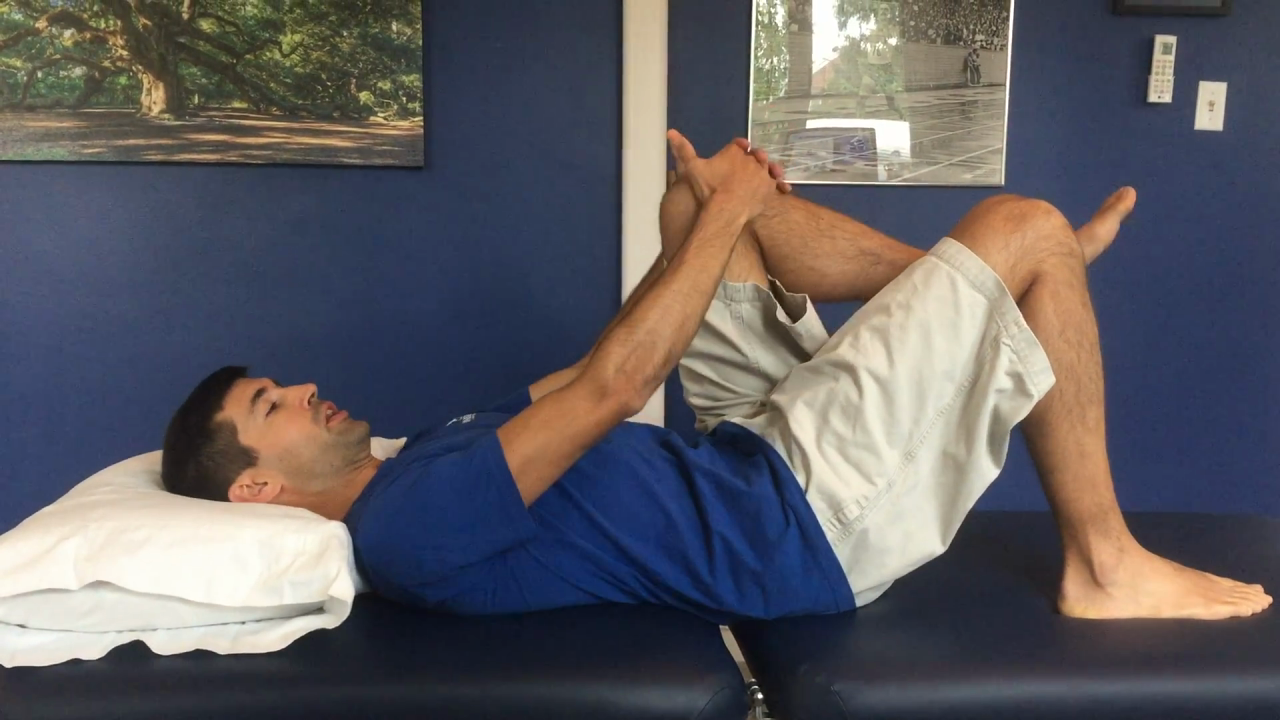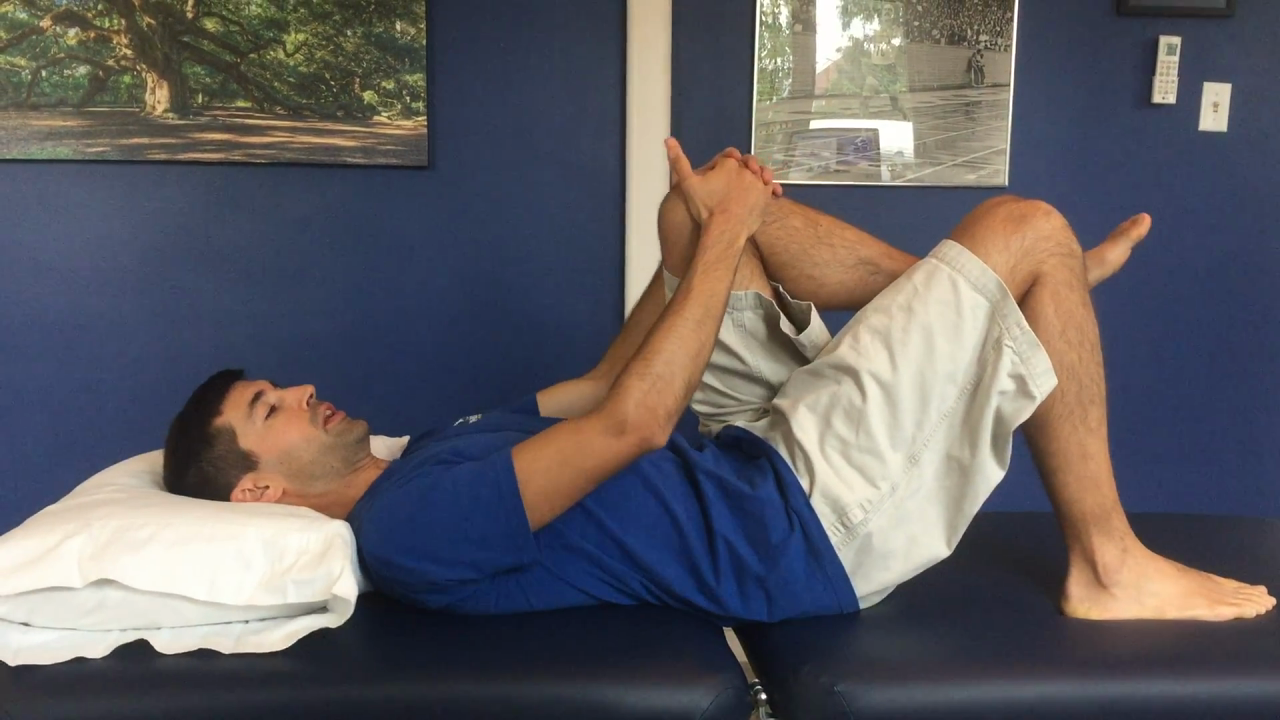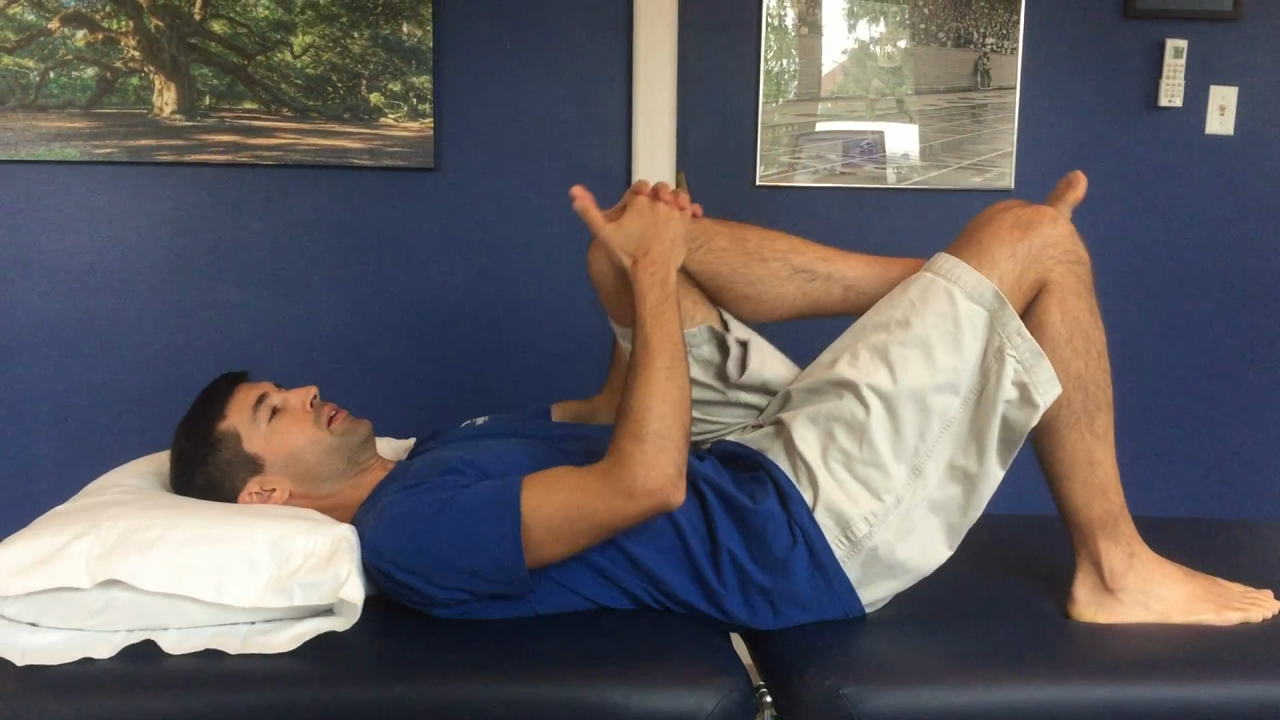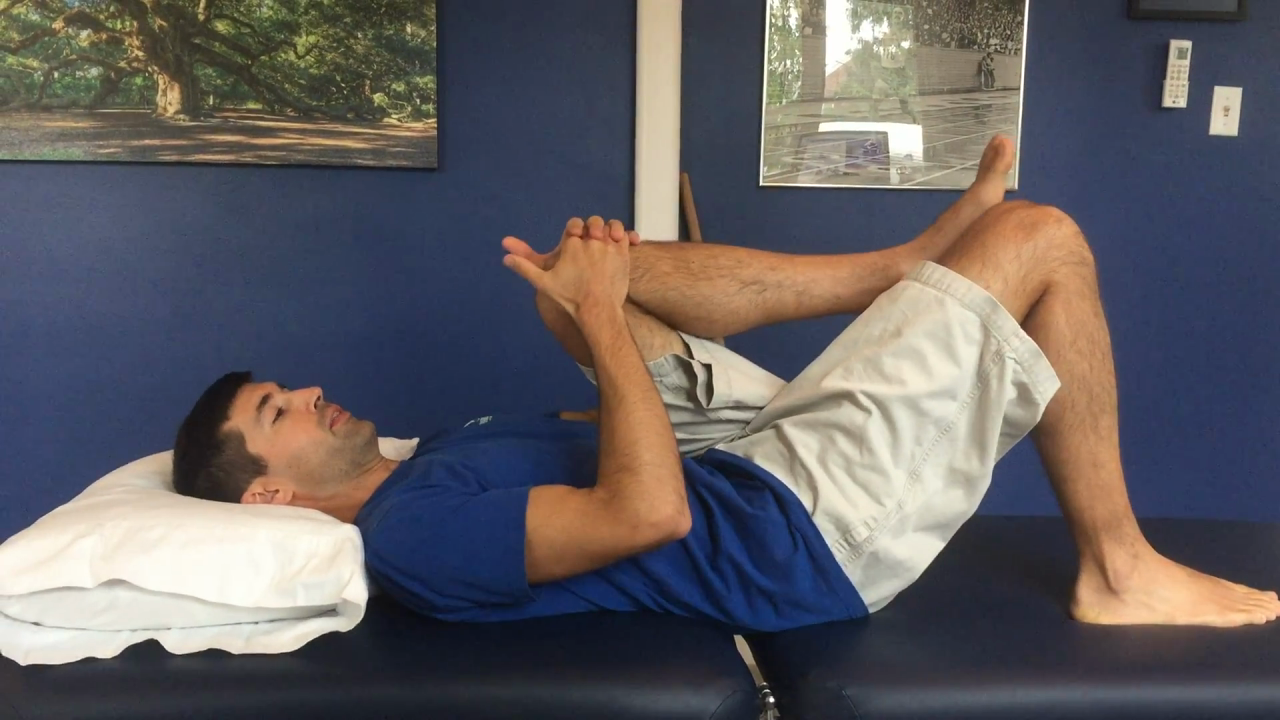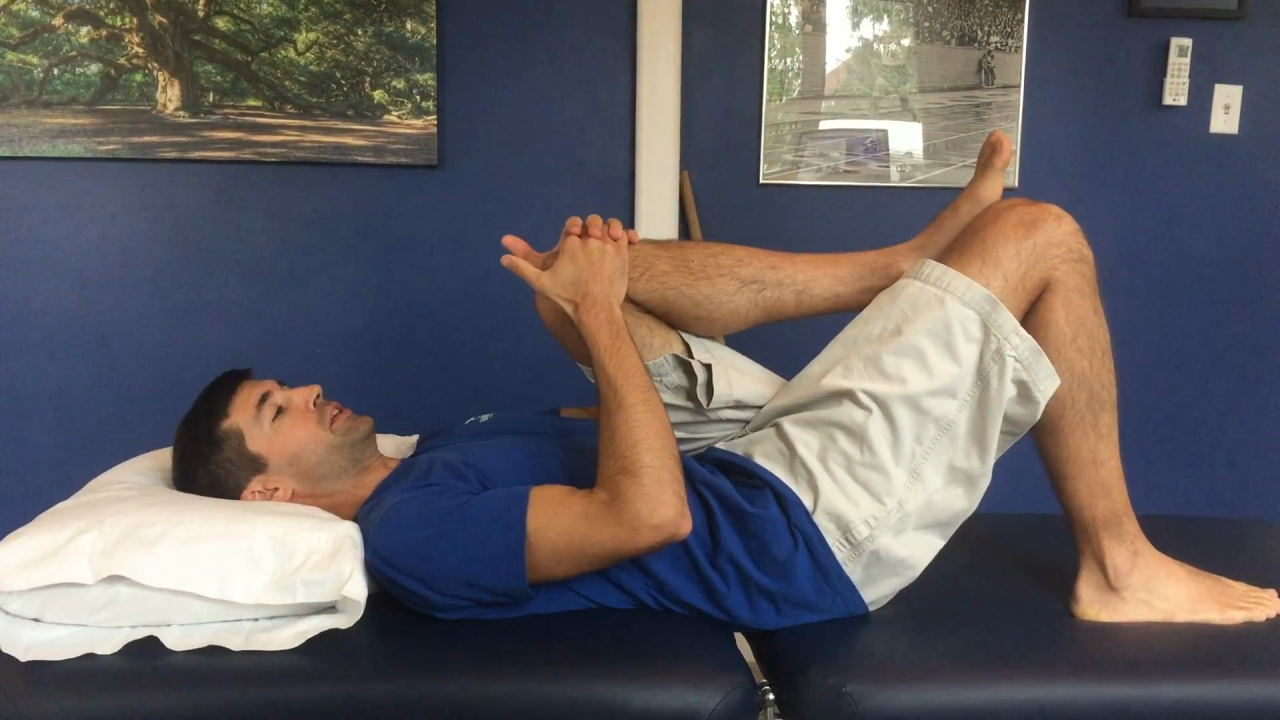
dt=0.5s
person 1, frame 1
left shoulder: (421, 465)
right shoulder: (412, 526)
left elbow: (589, 378)
right elbow: (614, 385)
left wrist: (711, 218)
right wrist: (723, 220)
left hip: (746, 459)
right hip: (802, 523)
left knee: (697, 204)
right knee: (1020, 226)
left ankle: (1024, 319)
right ankle: (1106, 563)
person 1, frame 2
left shoulder: (423, 460)
right shoulder: (414, 530)
left elbow: (599, 389)
right elbow: (634, 420)
left wrist: (711, 227)
right wrist: (726, 235)
left hip: (751, 463)
right hip: (807, 523)
left knee: (694, 211)
right knee: (1025, 227)
left ankle: (1017, 312)
right ankle: (1108, 565)
person 1, frame 3
left shoulder: (426, 466)
right shoulder: (414, 536)
left elbow: (606, 421)
right elbow: (648, 481)
left wrist: (647, 258)
right wrist: (655, 272)
left hip: (750, 461)
right hip: (806, 530)
left knee: (625, 251)
right knee: (1032, 238)
left ankle: (953, 294)
right ankle: (1115, 568)
person 1, frame 4
left shoulder: (429, 463)
right shoulder: (415, 537)
left elbow: (619, 434)
right elbow: (651, 510)
left wrist: (590, 294)
right wrist: (603, 314)
left hip: (745, 464)
right hip: (806, 526)
right knee: (1039, 237)
left ankle: (918, 264)
right ankle: (1119, 570)
person 1, frame 5
left shoulder: (429, 462)
right shoulder: (415, 536)
left elbow: (619, 428)
right elbow: (653, 513)
left wrist: (591, 296)
right wrist: (600, 315)
left hip: (741, 460)
right hip: (804, 527)
right knee: (1039, 235)
left ankle: (917, 261)
right ankle: (1120, 567)
